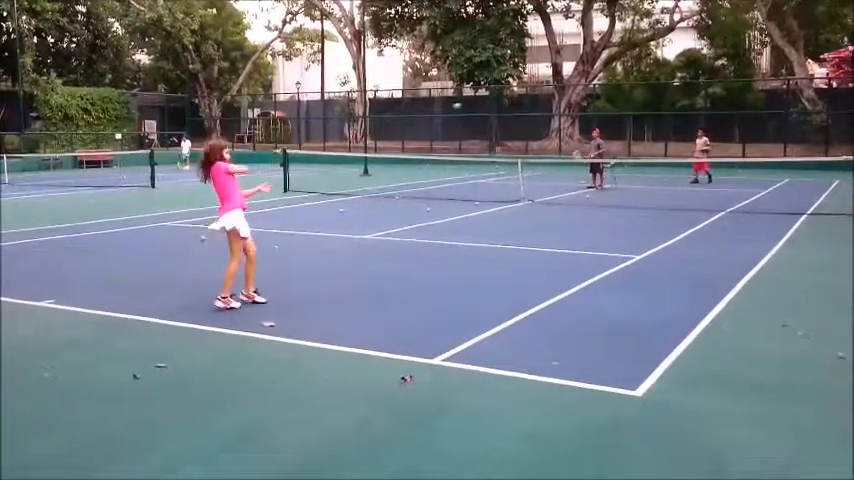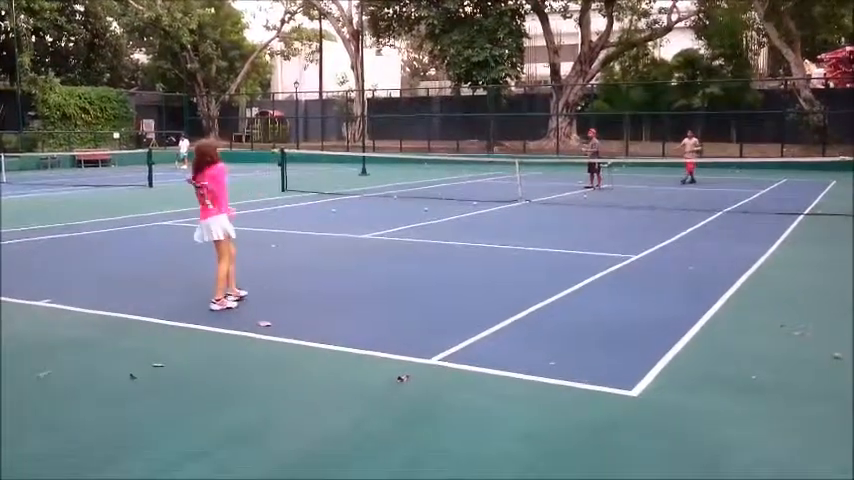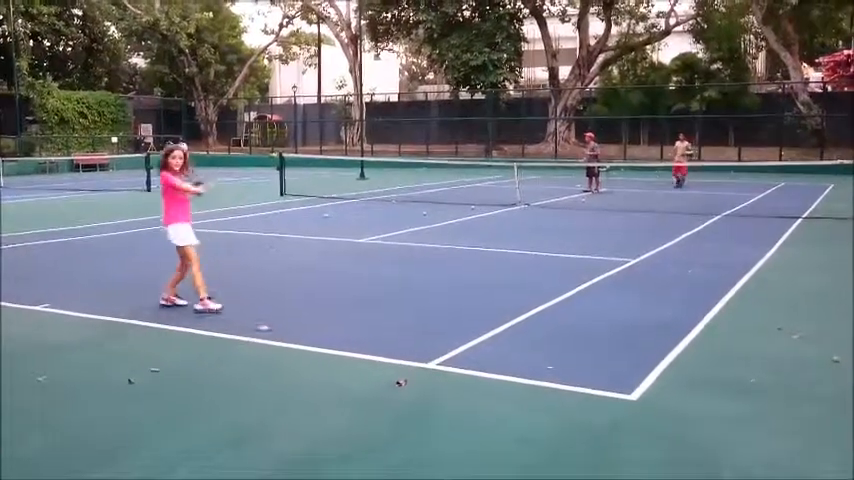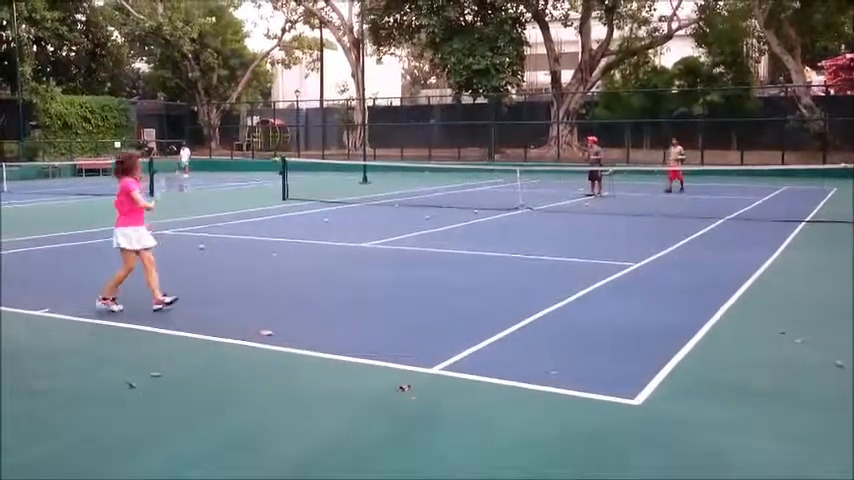
dt=0.4s
person 1, frame 1
left shoulder: (222, 171)
right shoulder: (219, 167)
left elbow: (238, 194)
right elbow: (243, 169)
left wrist: (258, 189)
right wrist: (234, 168)
left hip: (236, 214)
right hip: (232, 215)
left knee: (252, 253)
right knee: (236, 258)
left ankle: (249, 292)
right ankle: (224, 297)
person 1, frame 2
left shoulder: (198, 175)
right shoulder: (220, 167)
left elbow: (202, 200)
left hip: (208, 219)
right hip: (217, 218)
left knee: (230, 254)
right knee: (224, 258)
left ankle: (231, 290)
right ankle: (219, 299)
person 1, frame 3
left shoulder: (178, 177)
right shoulder: (166, 175)
right elbow: (186, 188)
right wrist: (199, 189)
left hip: (183, 224)
right hip: (176, 225)
left knee: (185, 263)
right knee: (193, 261)
left ankle: (168, 296)
right ankle: (203, 299)
person 1, frame 4
left shoulder: (130, 182)
right shoulder: (129, 182)
right elbow: (141, 203)
right wrist: (151, 205)
left hip: (137, 229)
right hip: (127, 229)
left knee: (149, 262)
right knee: (128, 267)
left ankle: (158, 298)
right ankle: (105, 298)
